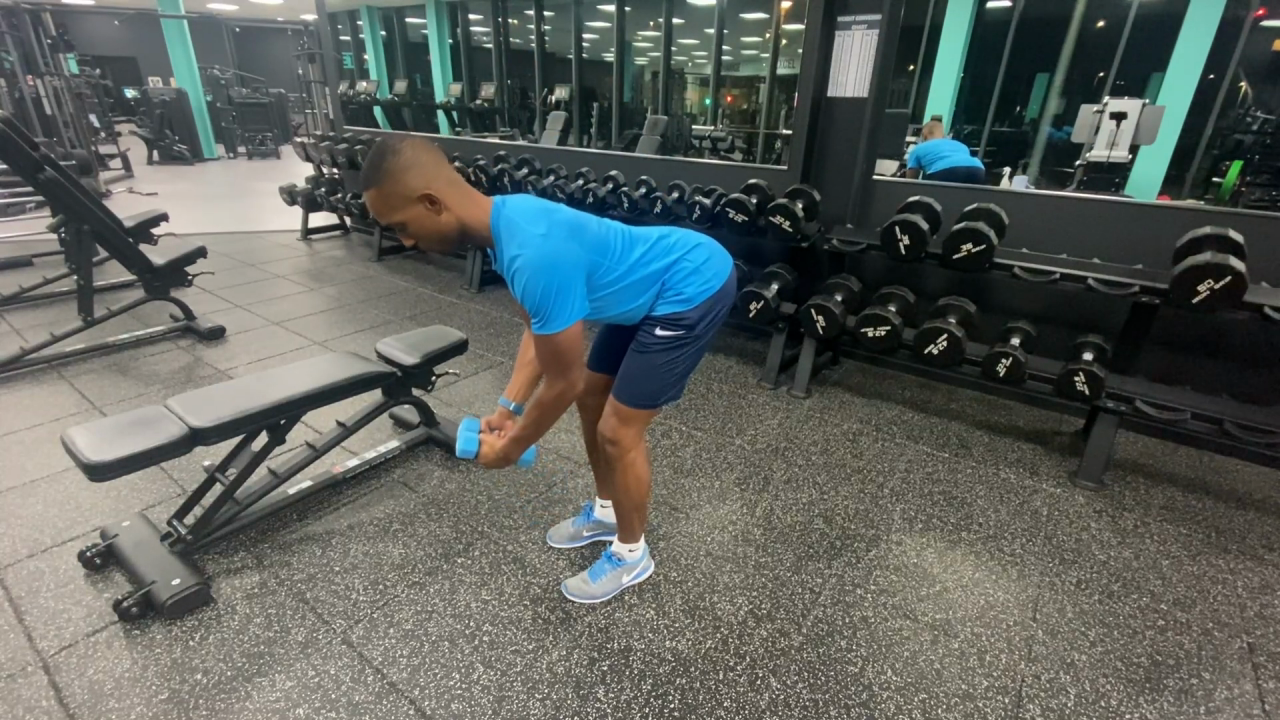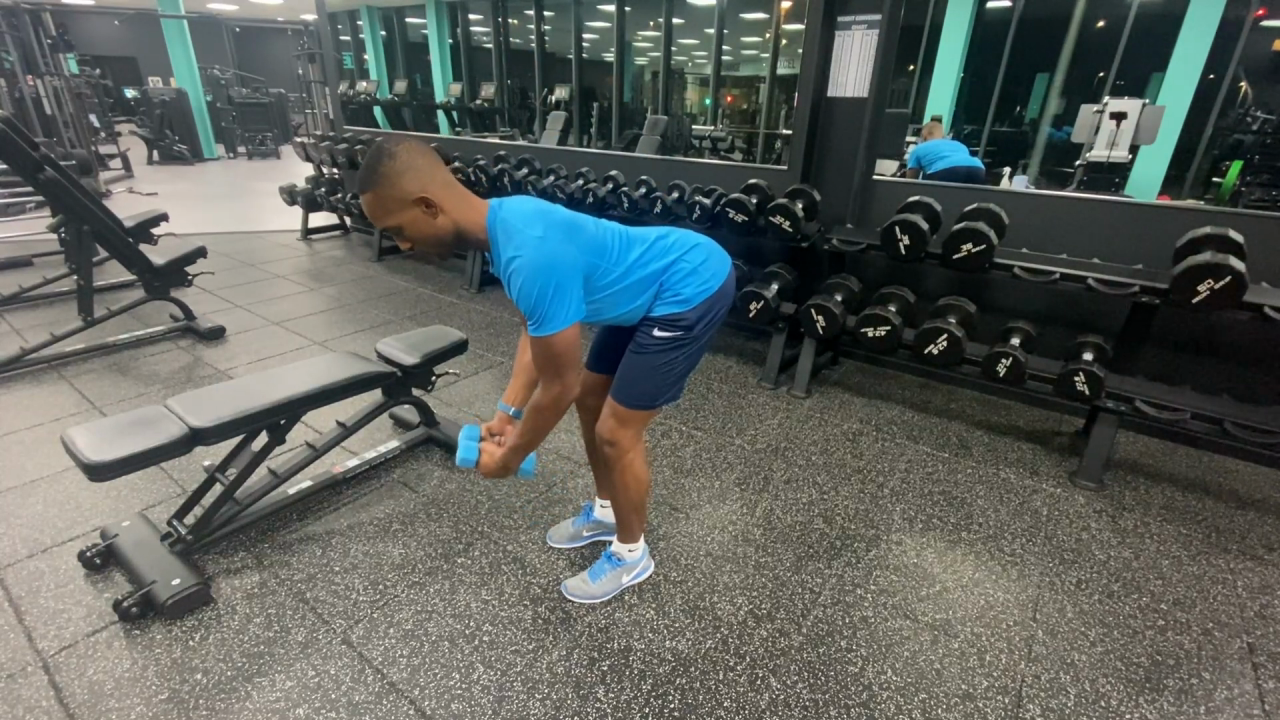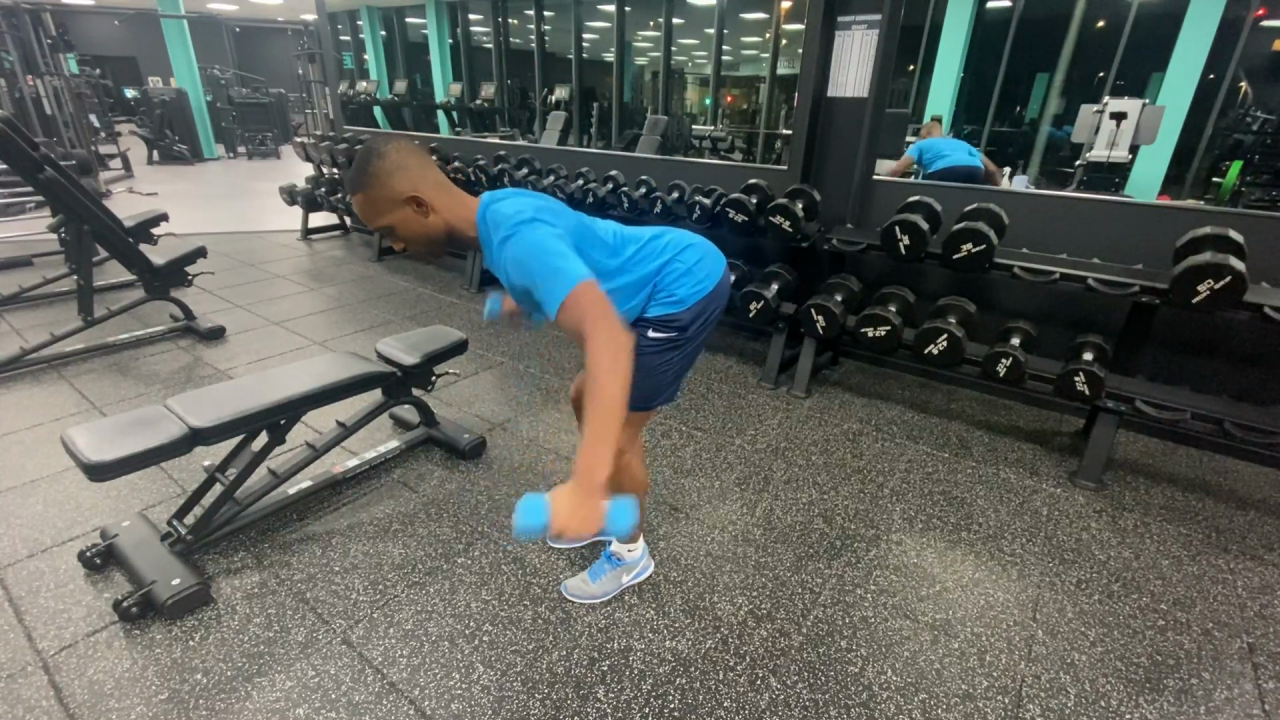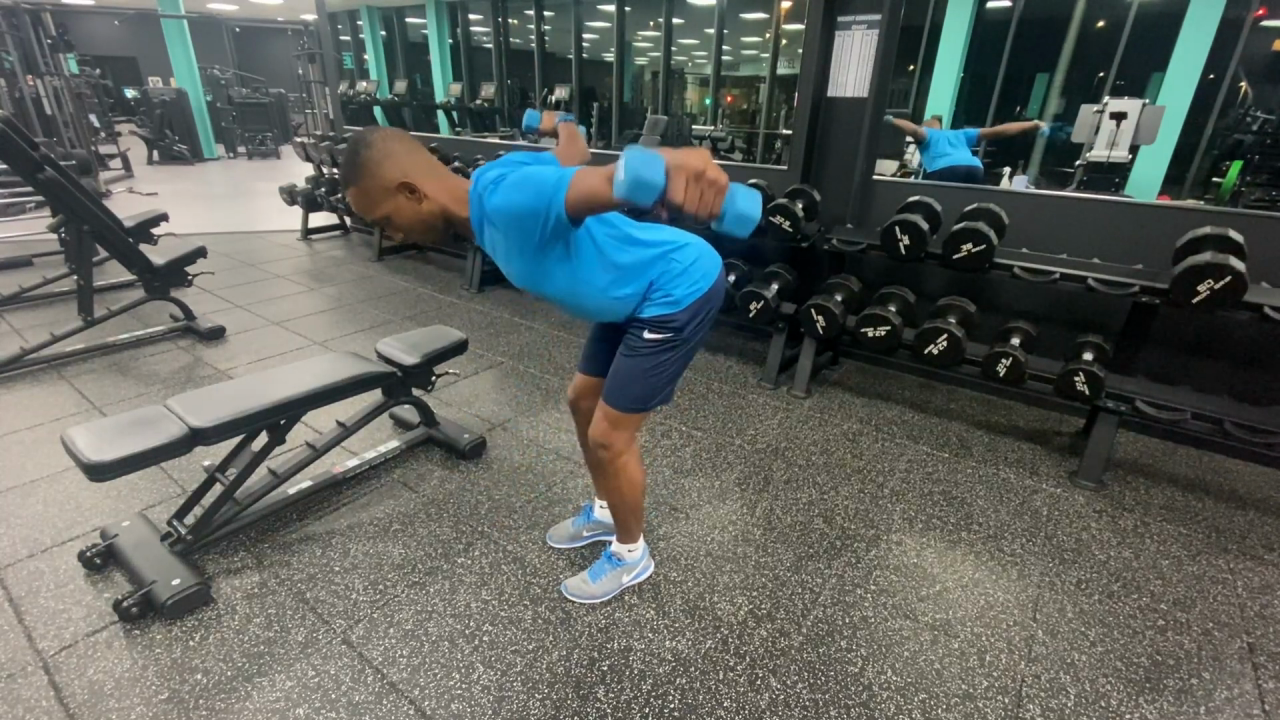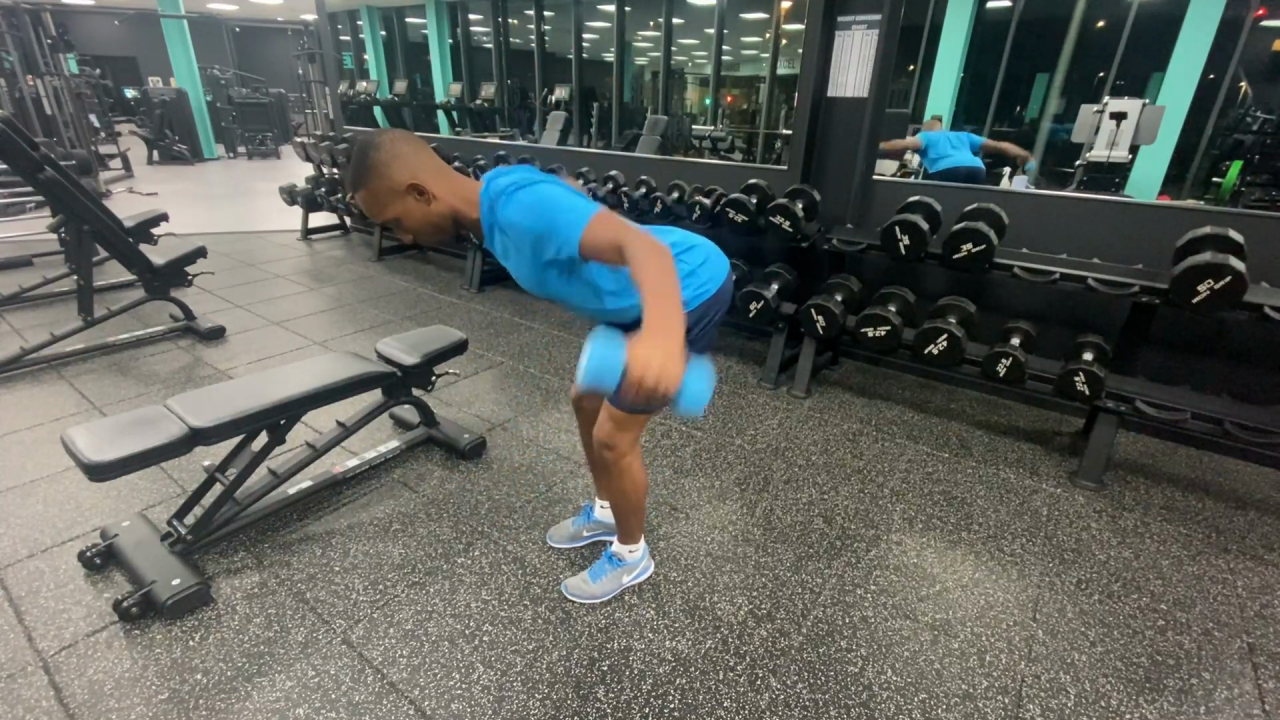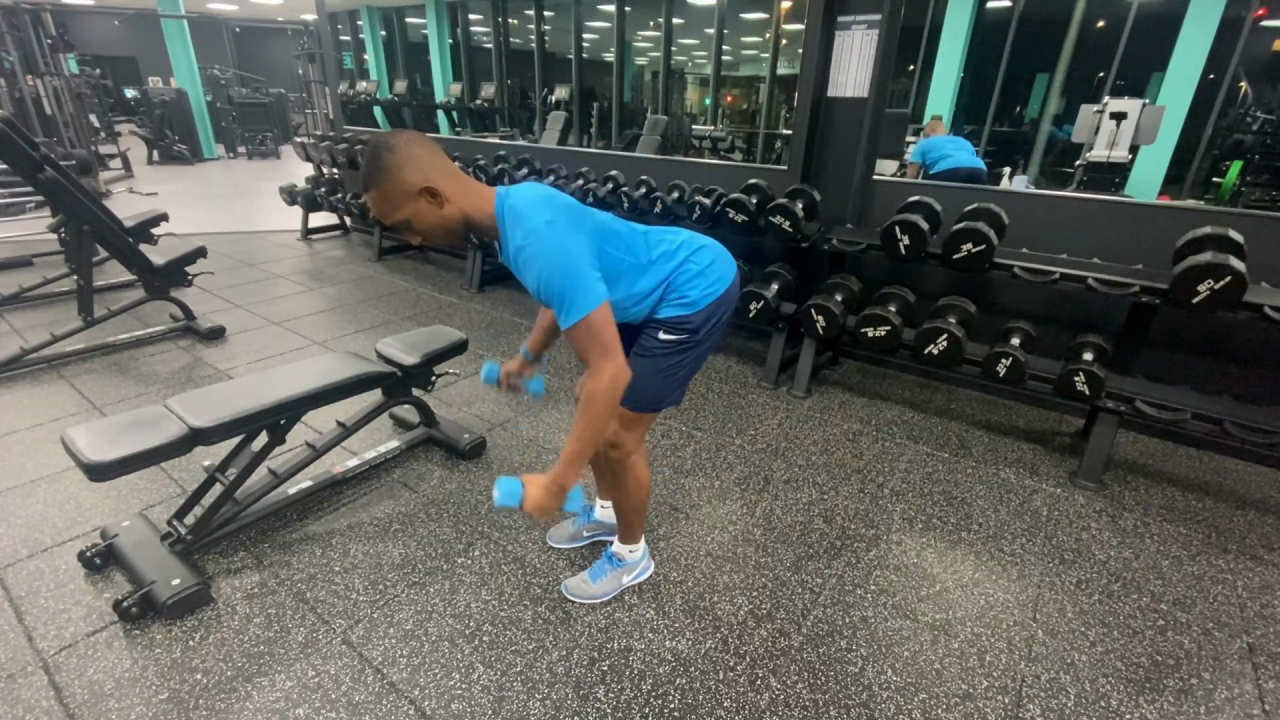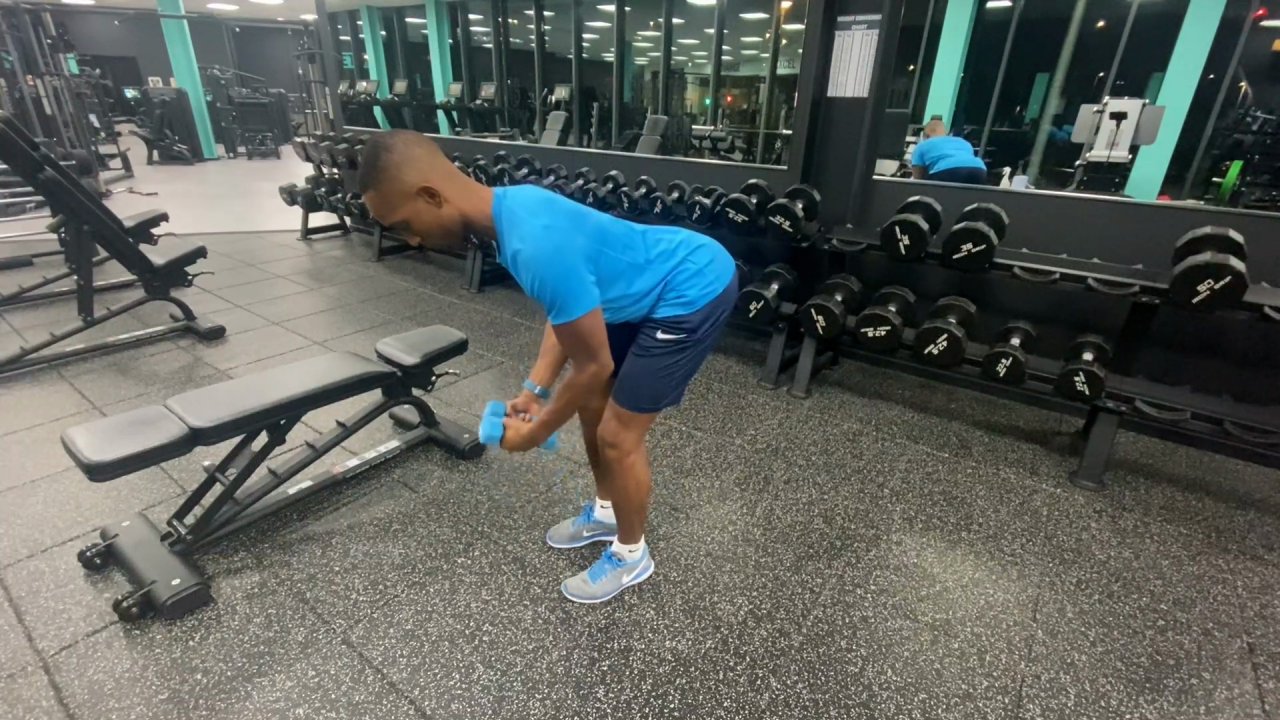
dt=0.4s
person 1, frame 1
left shoulder: (536, 253)
right shoulder: (506, 219)
left elbow: (562, 381)
right elbow: (541, 328)
left wrist: (509, 449)
right wrist: (508, 407)
left hip: (692, 288)
right hip: (654, 285)
left knee: (618, 429)
right knee: (592, 399)
left ankle: (631, 554)
right ankle: (606, 511)
person 1, frame 2
left shoulder: (532, 255)
right shoulder: (503, 219)
left elbow: (558, 387)
right elbow: (539, 328)
left wrist: (508, 458)
right wrist: (508, 412)
left hip: (691, 288)
right hip: (653, 285)
left knee: (616, 431)
right knee: (591, 399)
left ankle: (631, 553)
right ankle: (606, 511)
person 1, frame 3
left shoulder: (516, 236)
right shoulder: (495, 211)
left elbow: (610, 340)
left wrist: (587, 484)
right wrist: (520, 302)
left hip: (684, 289)
right hip: (649, 285)
left knee: (612, 431)
right knee: (586, 400)
left ankle: (630, 554)
right ankle: (607, 513)
person 1, frame 4
left shoulder: (506, 196)
right shoulder: (487, 197)
right elbow: (574, 152)
left wrist: (681, 172)
right wrist: (561, 125)
left hip: (679, 289)
right hip: (639, 289)
left knee: (609, 434)
right knee: (583, 400)
left ankle: (630, 553)
right ankle: (605, 511)
person 1, frame 5
left shoulder: (517, 205)
right shoulder: (494, 196)
left elbow: (642, 247)
right elbow: (569, 191)
left wrist: (663, 344)
left hip: (694, 291)
right hip: (663, 293)
left knee: (613, 435)
right knee: (587, 401)
left ankle: (631, 553)
right ankle: (606, 511)
person 1, frame 6
left shoulder: (537, 238)
right shoulder: (512, 206)
left elbow: (611, 371)
left wrist: (555, 482)
right wrist: (528, 356)
left hip: (695, 292)
right hip: (658, 285)
left knee: (617, 435)
right knee: (590, 400)
left ankle: (630, 555)
right ankle: (606, 512)
person 1, frame 7
left shoulder: (537, 244)
right shoulder: (512, 208)
left elbow: (593, 365)
right elbow: (567, 309)
left wrist: (533, 434)
right wrist: (535, 390)
left hip: (693, 291)
right hip: (655, 286)
left knee: (618, 434)
right knee: (591, 405)
left ankle: (631, 554)
right ankle: (606, 512)
